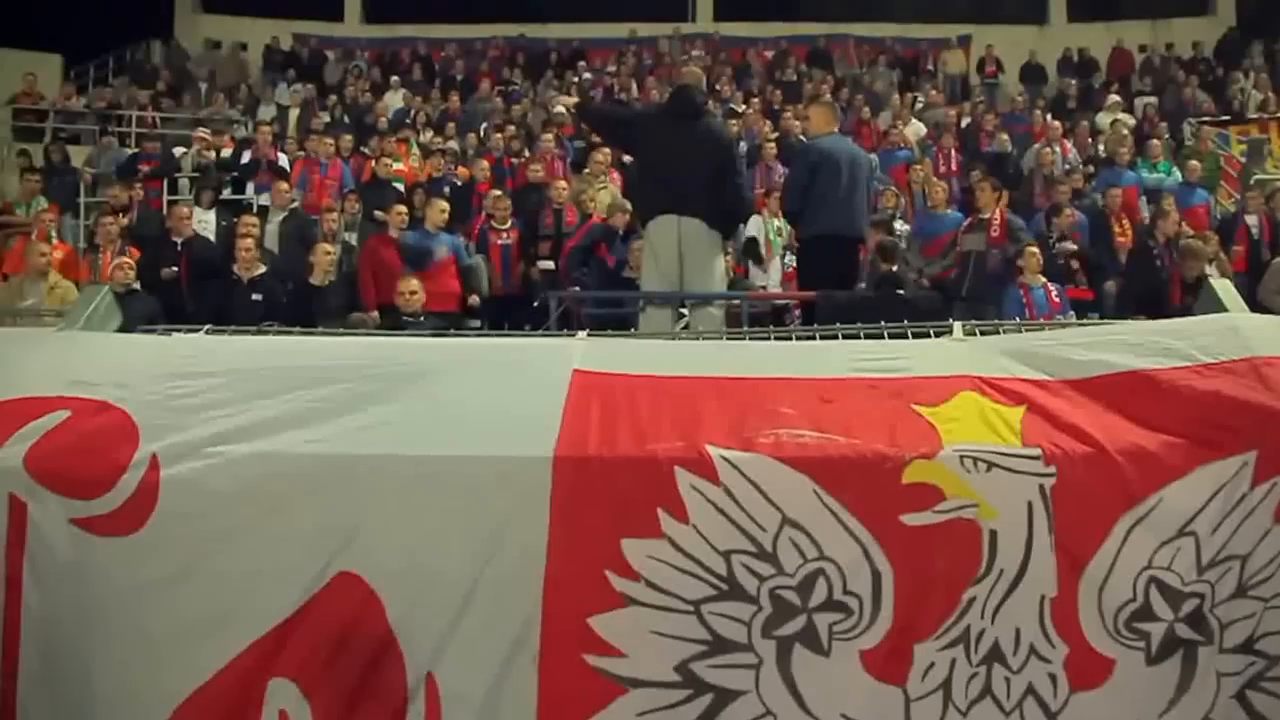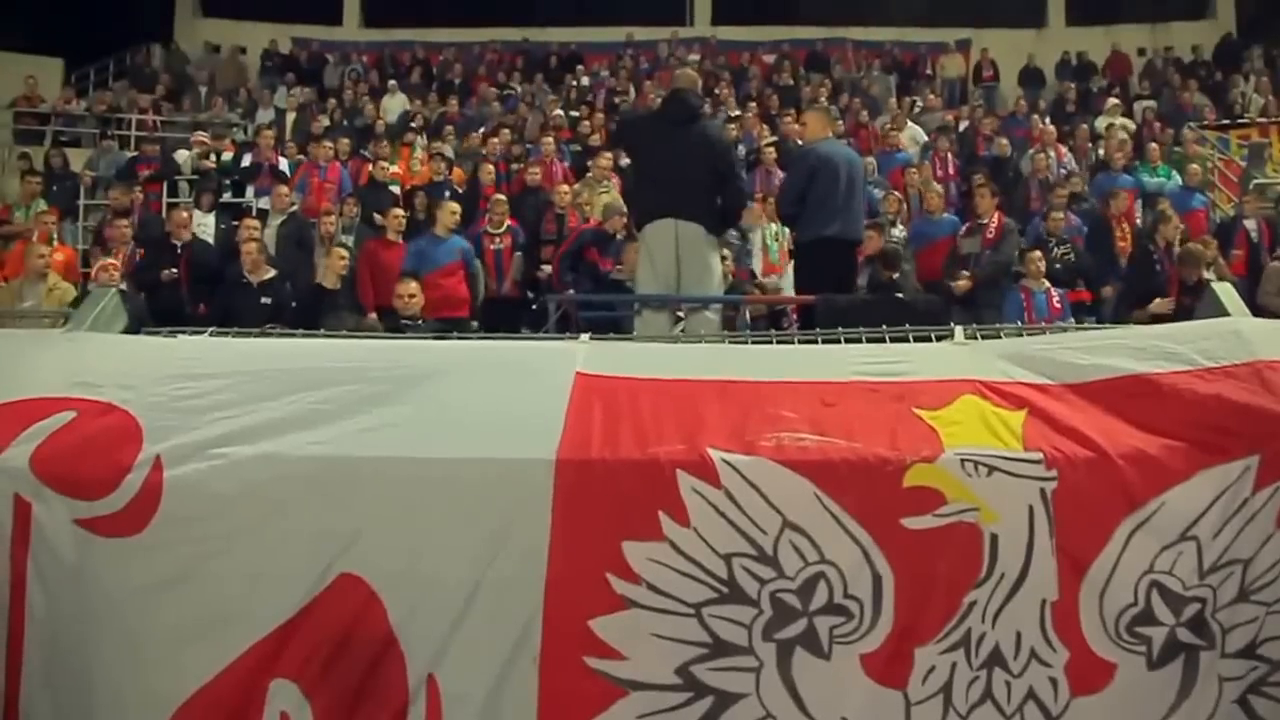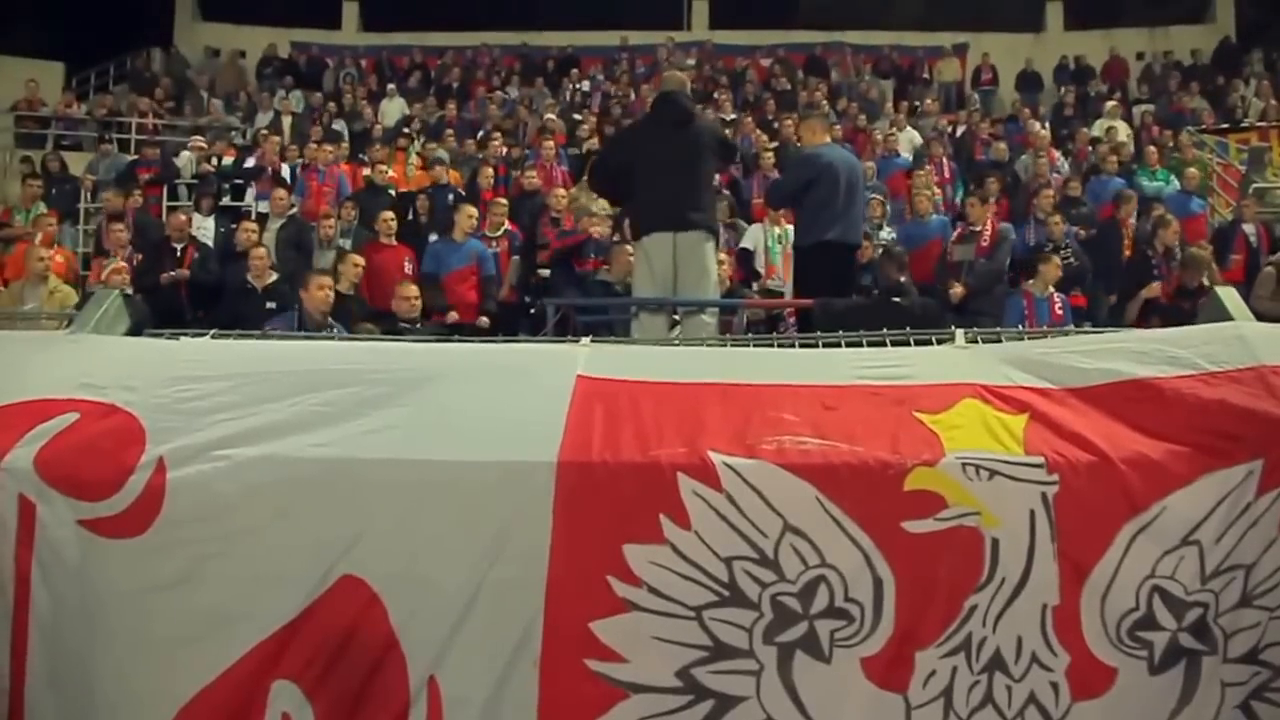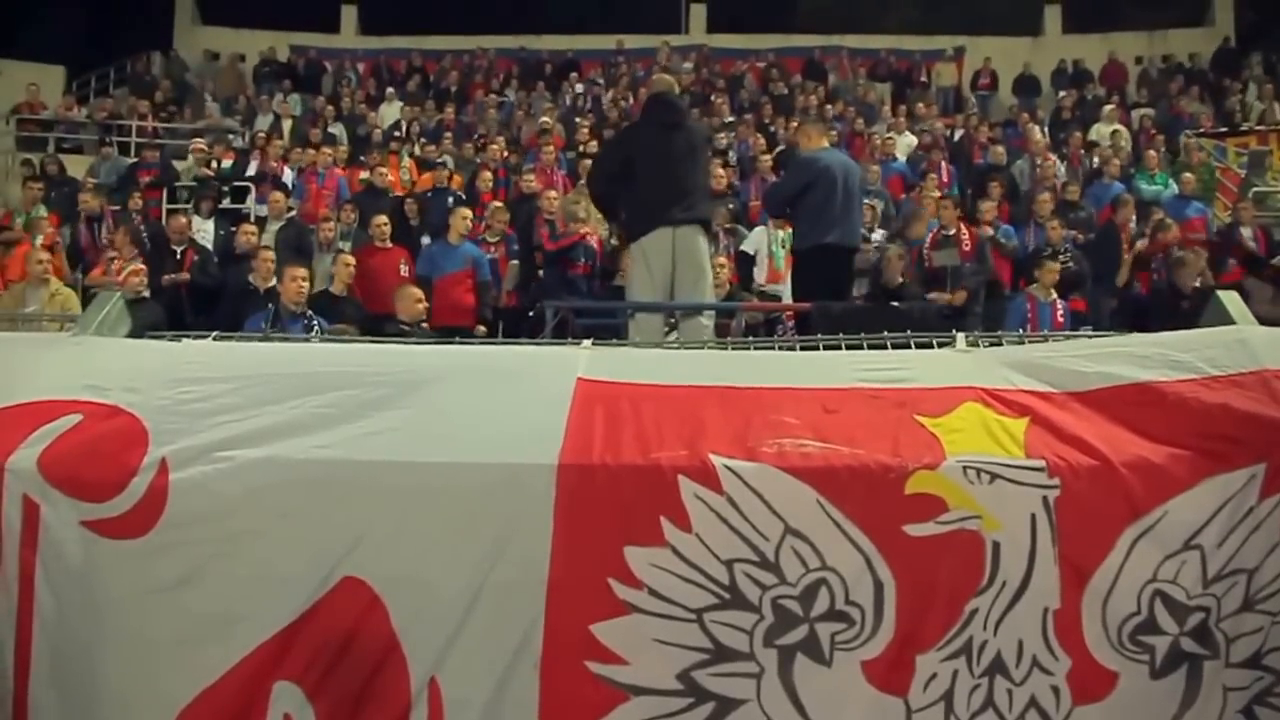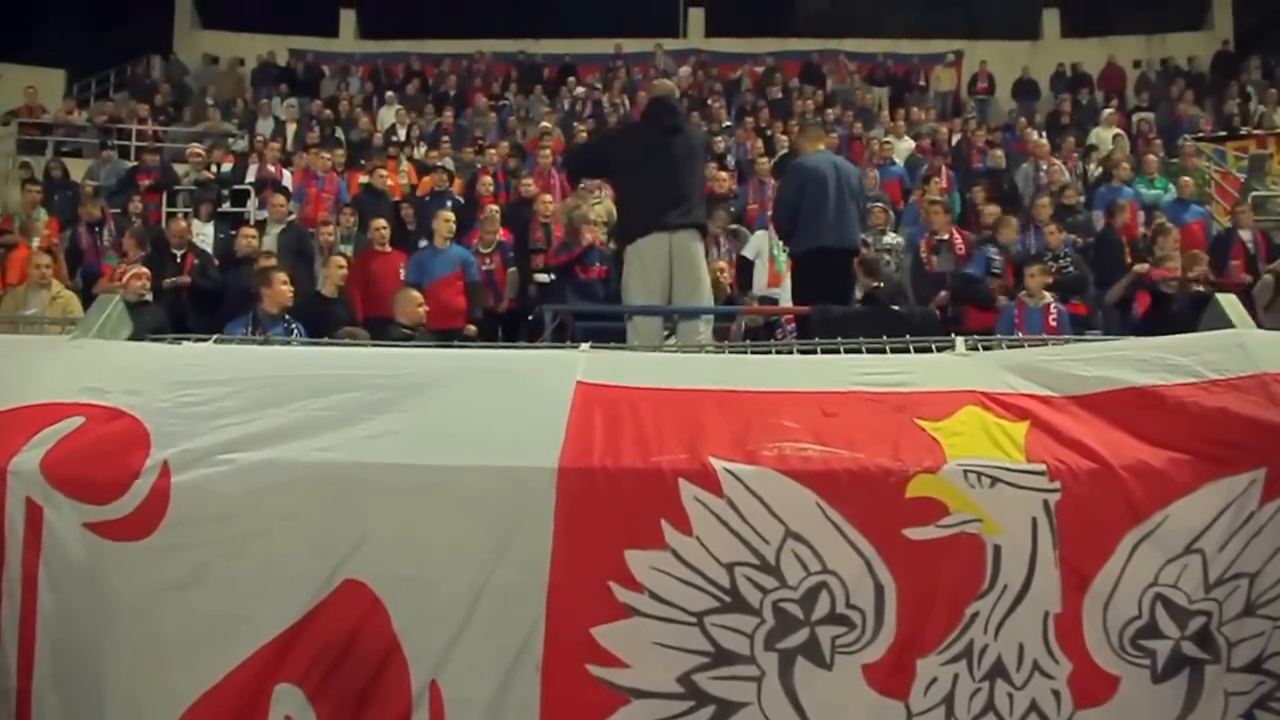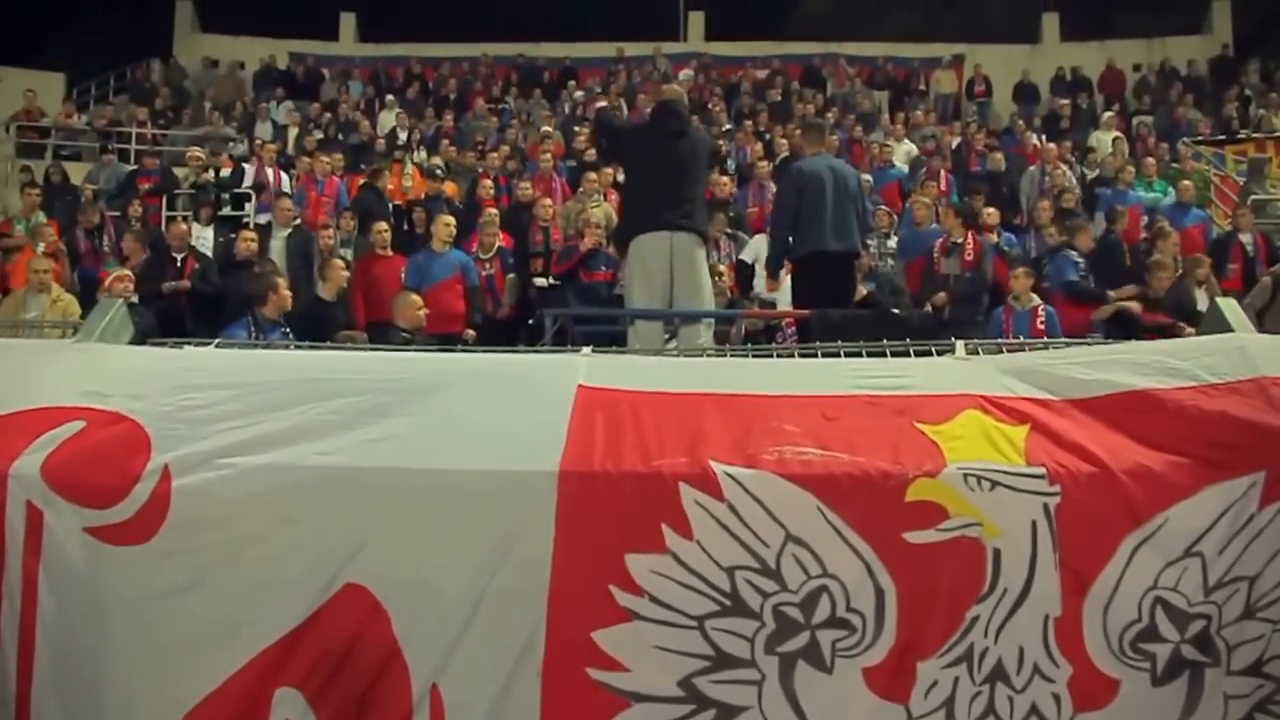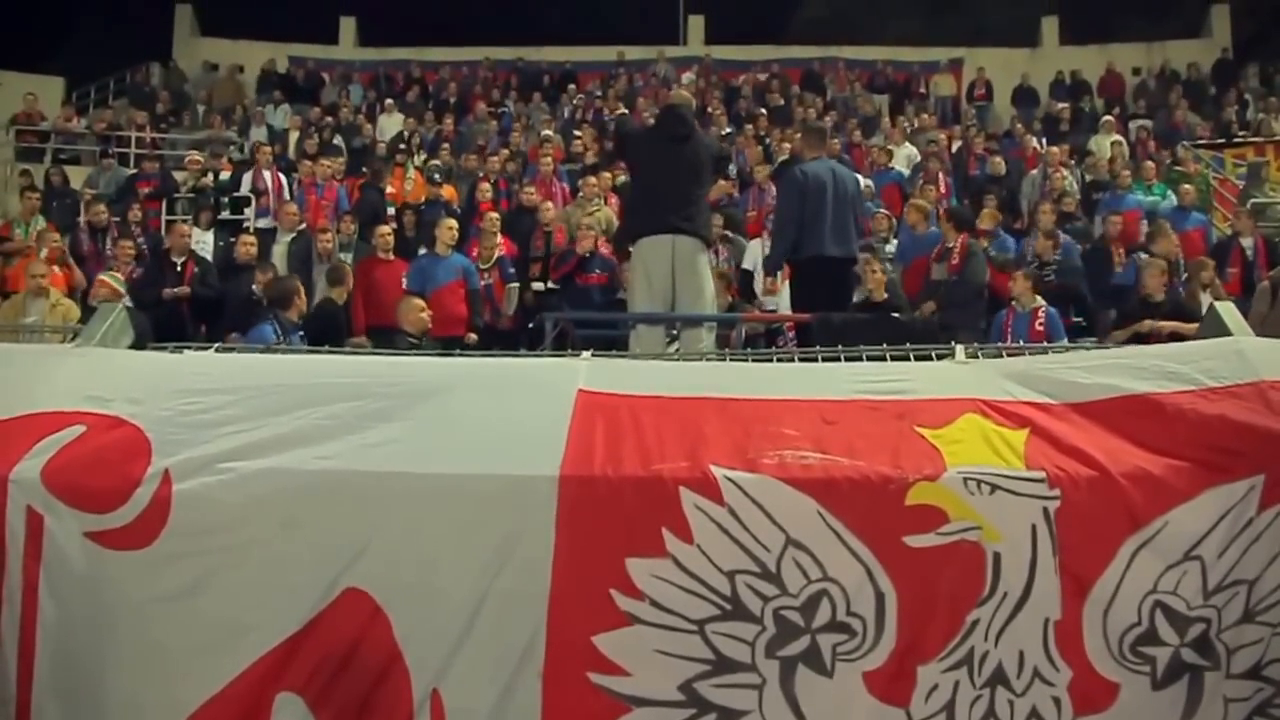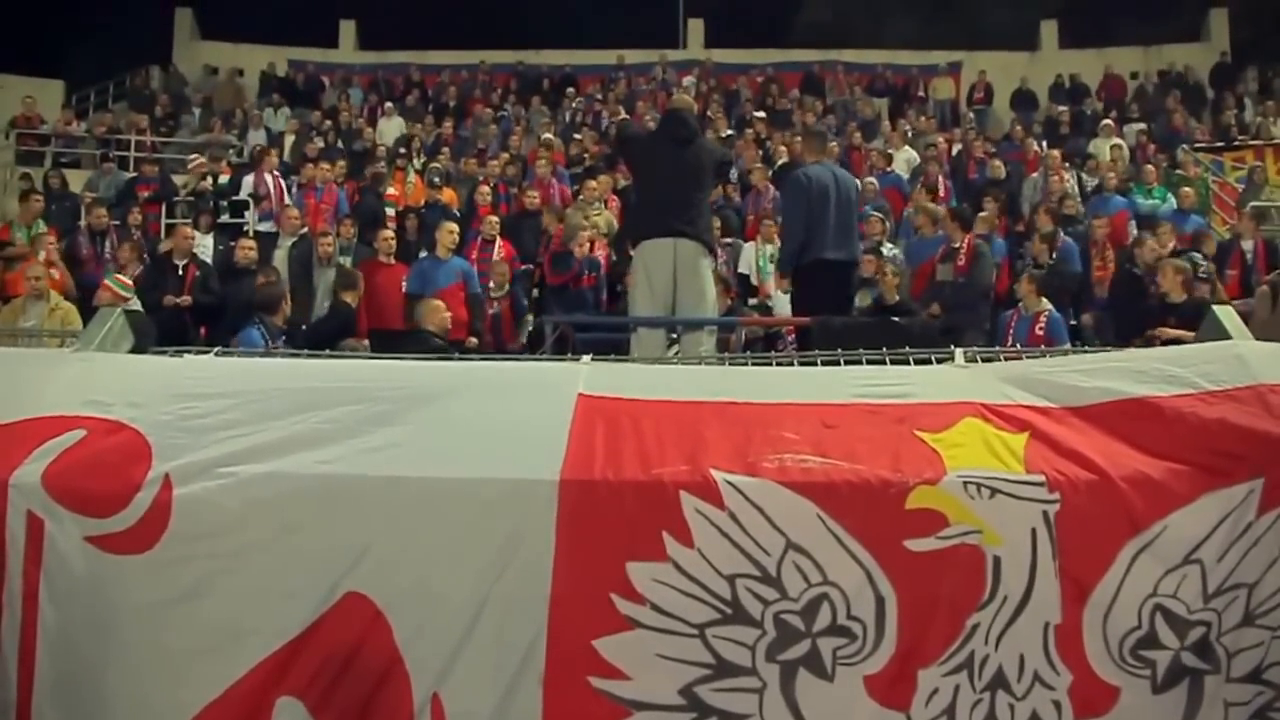
dt=0.5s
person 1, frame 1
left shoulder: (645, 121)
right shoulder: (716, 131)
left elbow: (606, 117)
right elbow: (733, 184)
left wrist: (578, 104)
right wrist: (732, 224)
left hip: (659, 219)
right hip: (702, 222)
left knee: (655, 300)
right knee: (708, 301)
person 1, frame 2
left shoulder: (640, 127)
right shoulder: (712, 133)
left elbow: (621, 134)
right elbow: (732, 187)
right wrist: (725, 221)
left hip: (655, 223)
right hip: (700, 225)
left knee: (653, 304)
right knee: (703, 304)
person 1, frame 3
left shoulder: (633, 135)
right shoulder: (707, 131)
left elbow: (599, 177)
right elbow: (729, 157)
left wrist: (630, 199)
left hip: (651, 228)
right hip: (696, 227)
left knee: (650, 309)
right knee: (701, 309)
person 1, frame 4
left shoulder: (631, 136)
right shoulder: (699, 133)
left elbow: (599, 179)
left wrist: (614, 215)
left hip: (648, 228)
right hip: (691, 228)
left knee: (646, 310)
right knee: (697, 309)
person 1, frame 5
left shoulder: (625, 138)
right shoulder: (697, 137)
left elbow: (576, 160)
left hip: (643, 232)
right hip: (687, 231)
left knee: (643, 313)
right knee: (695, 312)
person 1, frame 6
left shoulder: (634, 136)
right shoulder: (702, 141)
left elbow: (606, 126)
right elbow: (711, 165)
left wrist: (601, 109)
left hip: (645, 234)
right hip: (689, 233)
left knee: (645, 313)
right knee: (696, 314)
person 1, frame 7
left shoulder: (639, 140)
right shoulder: (708, 146)
left elbow: (622, 130)
right elbow: (723, 165)
left wrist: (622, 116)
left hip: (650, 236)
right hip: (692, 236)
left knee: (647, 314)
right knee: (698, 314)
person 1, frame 8
left shoulder: (643, 143)
right shoulder: (710, 150)
left elbow: (623, 135)
right elbow: (726, 165)
left wrist: (623, 122)
left hip: (651, 239)
right hip: (695, 239)
left knee: (648, 317)
right knee: (698, 318)
person 2, frame 1
left shoulder: (811, 149)
right shoulder: (861, 155)
left elbow: (791, 195)
right elbow: (869, 198)
left wrist: (797, 223)
left hip: (818, 237)
right hip: (852, 237)
left knee: (816, 306)
person 2, frame 2
left shoulder: (809, 154)
right shoulder: (855, 157)
left elbow: (786, 200)
right elbow: (861, 202)
left wrist: (794, 222)
left hip: (816, 241)
right hip: (849, 239)
left knee: (813, 310)
person 2, frame 3
left shoulder: (809, 158)
right shoulder: (854, 162)
left elbow: (774, 196)
left wrist: (793, 203)
left hip: (815, 245)
right hip: (848, 243)
left knee: (811, 313)
person 2, frame 4
left shoulder: (807, 162)
right shoulder: (852, 166)
left elbow: (773, 200)
left wrist: (789, 214)
left hip: (813, 248)
right hip: (846, 246)
left knee: (809, 317)
person 2, frame 5
left shoulder: (800, 167)
right shoulder: (851, 169)
left elbow: (782, 214)
right elbow: (860, 211)
left wrist: (793, 240)
left hip: (811, 252)
right hip: (846, 251)
left knee: (810, 321)
person 2, frame 6
left shoulder: (797, 172)
right shoulder: (851, 172)
left elbow: (781, 222)
right elbow: (865, 219)
left wrist: (774, 265)
left hip: (811, 258)
right hip: (845, 257)
left knee: (810, 326)
person 2, frame 7
left shoulder: (797, 175)
right shoulder: (850, 176)
left elbow: (785, 224)
right elbow: (860, 220)
left wrist: (772, 266)
left hip: (810, 262)
right hip: (844, 261)
left knee: (810, 329)
person 2, frame 8
left shoulder: (801, 177)
right shoulder: (849, 179)
left elbow: (792, 227)
left wrist: (784, 270)
left hip: (813, 265)
right hip: (846, 264)
left knee: (810, 333)
